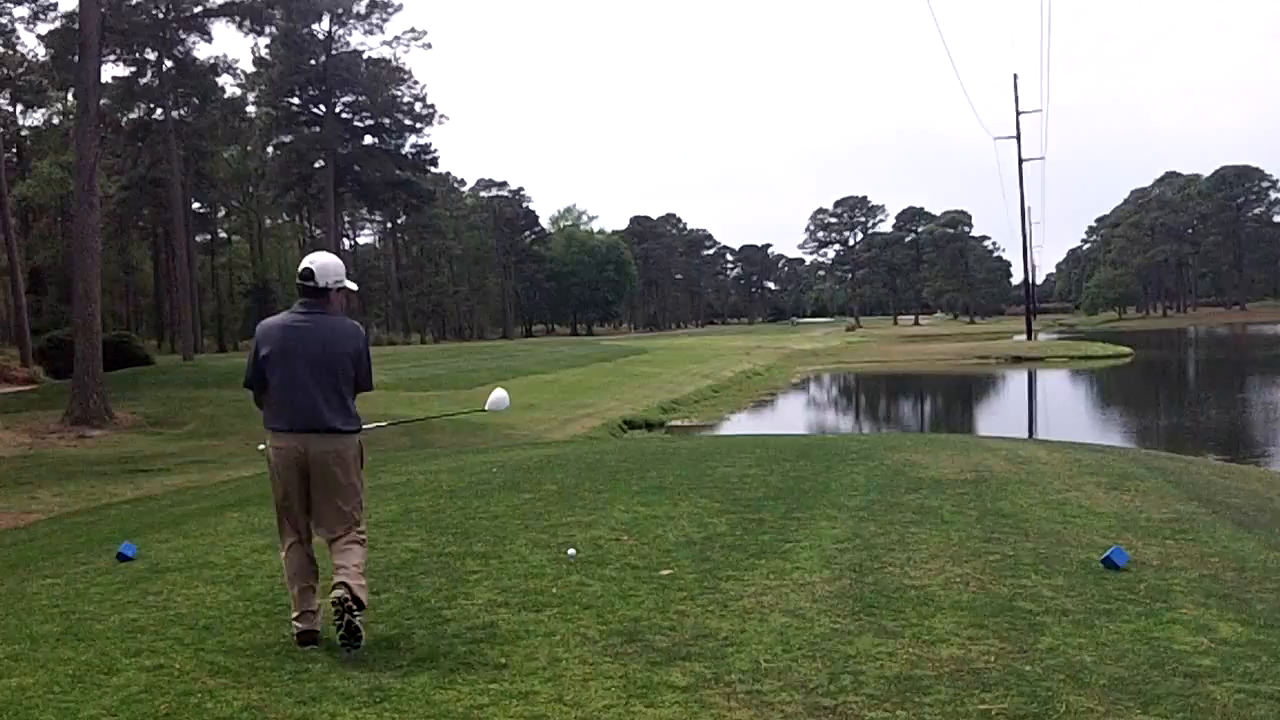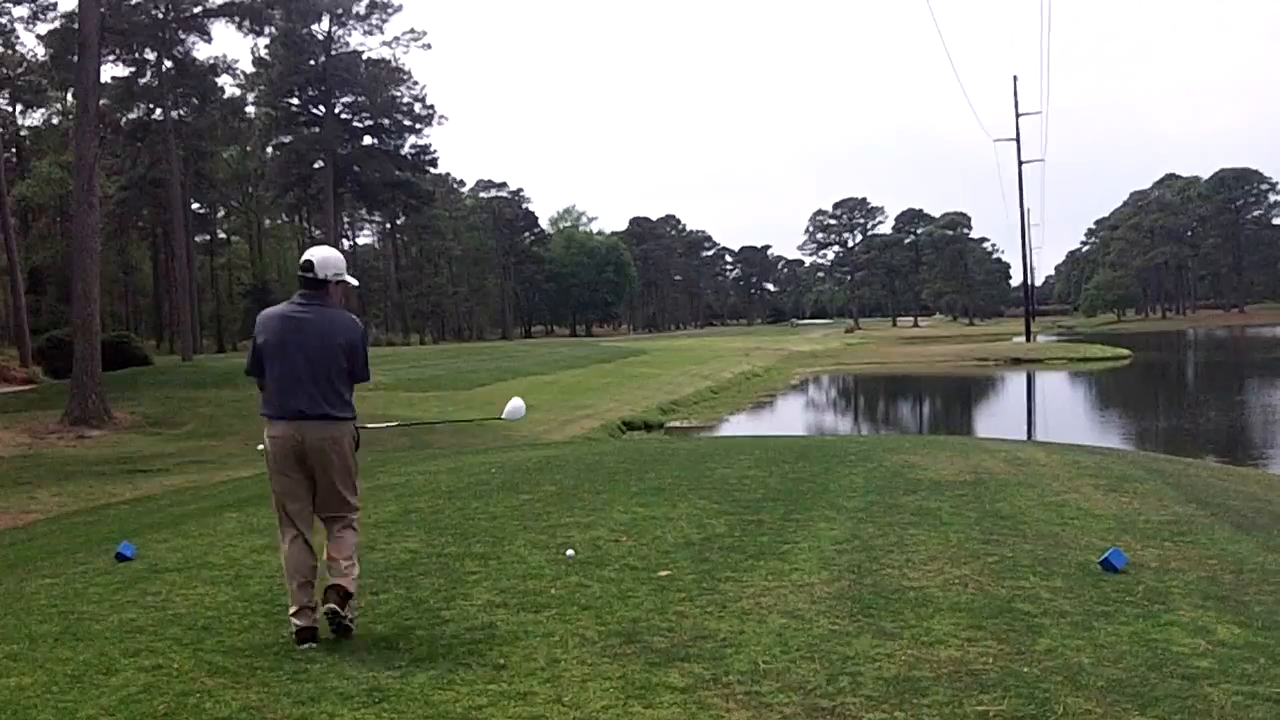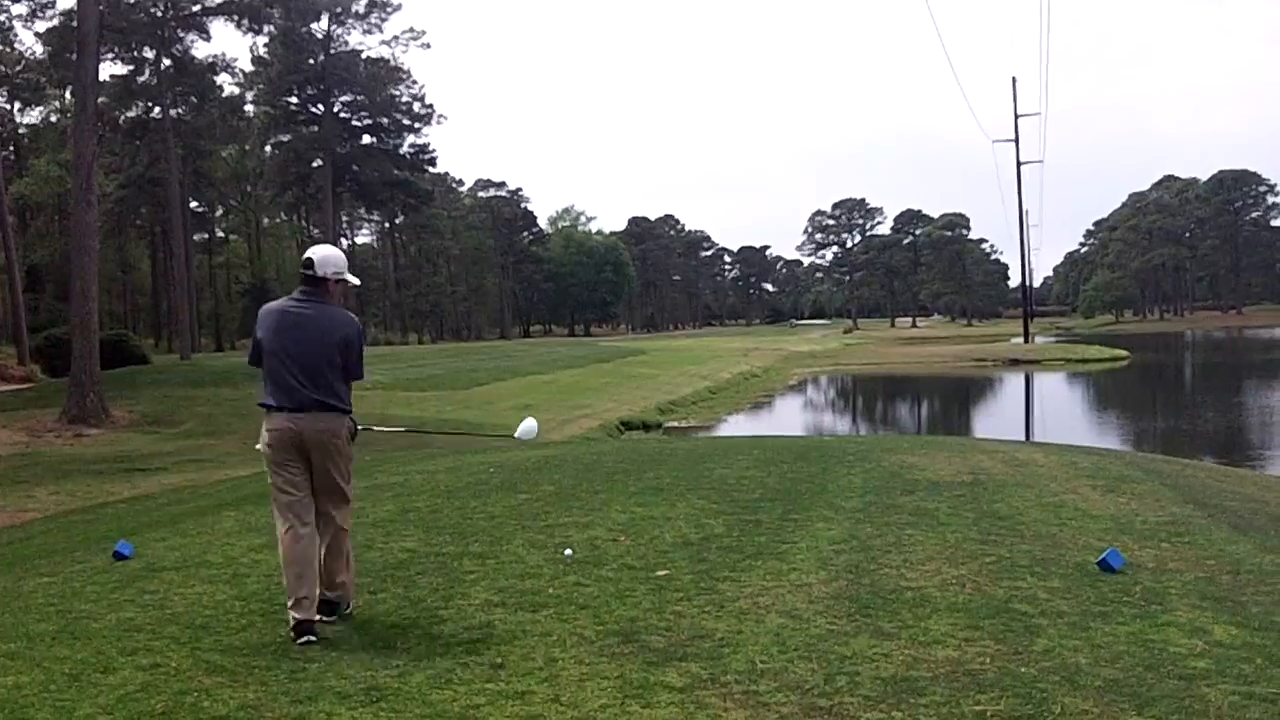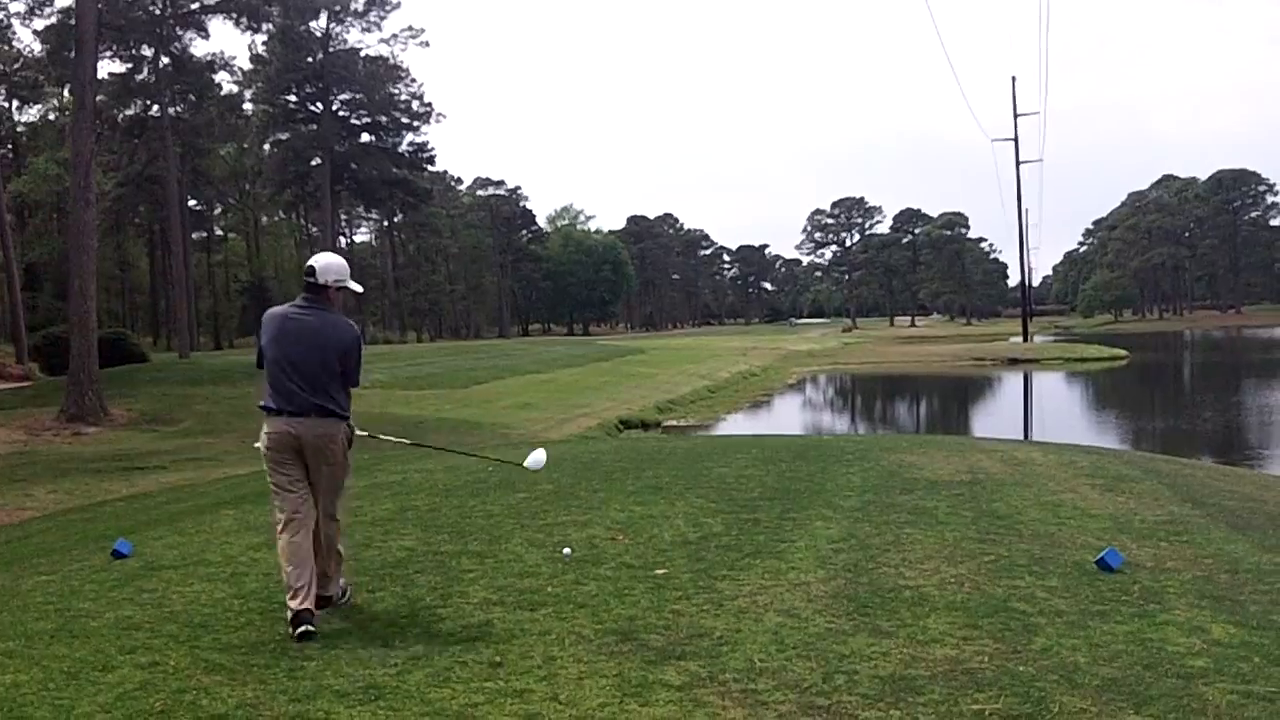
dt=0.1s
person 1, frame 1
left shoulder: (267, 331)
right shoulder: (352, 333)
left elbow: (258, 393)
left hip: (285, 443)
right hip: (337, 443)
left knee: (295, 536)
right knee: (346, 534)
left ankle: (305, 624)
right ankle: (349, 599)
person 1, frame 2
left shoulder: (267, 321)
right shoulder: (349, 326)
left elbow: (261, 380)
right elbow: (354, 381)
left hip: (282, 433)
right hip: (332, 431)
left knee: (294, 530)
right knee: (341, 519)
left ankle: (303, 621)
right ankle: (338, 594)
person 1, frame 3
left shoulder: (268, 315)
right shoulder: (347, 324)
left elbow: (261, 367)
right elbow: (349, 379)
left hip: (280, 425)
right hip: (328, 425)
left knee: (293, 522)
right knee: (334, 514)
left ankle: (304, 616)
right ankle: (333, 595)
person 1, frame 4
left shoulder: (272, 319)
right shoulder: (346, 331)
right elbow: (347, 386)
left hip: (280, 427)
right hip: (326, 428)
left knee: (292, 520)
right knee: (326, 513)
left ankle: (301, 608)
right ankle: (327, 590)
